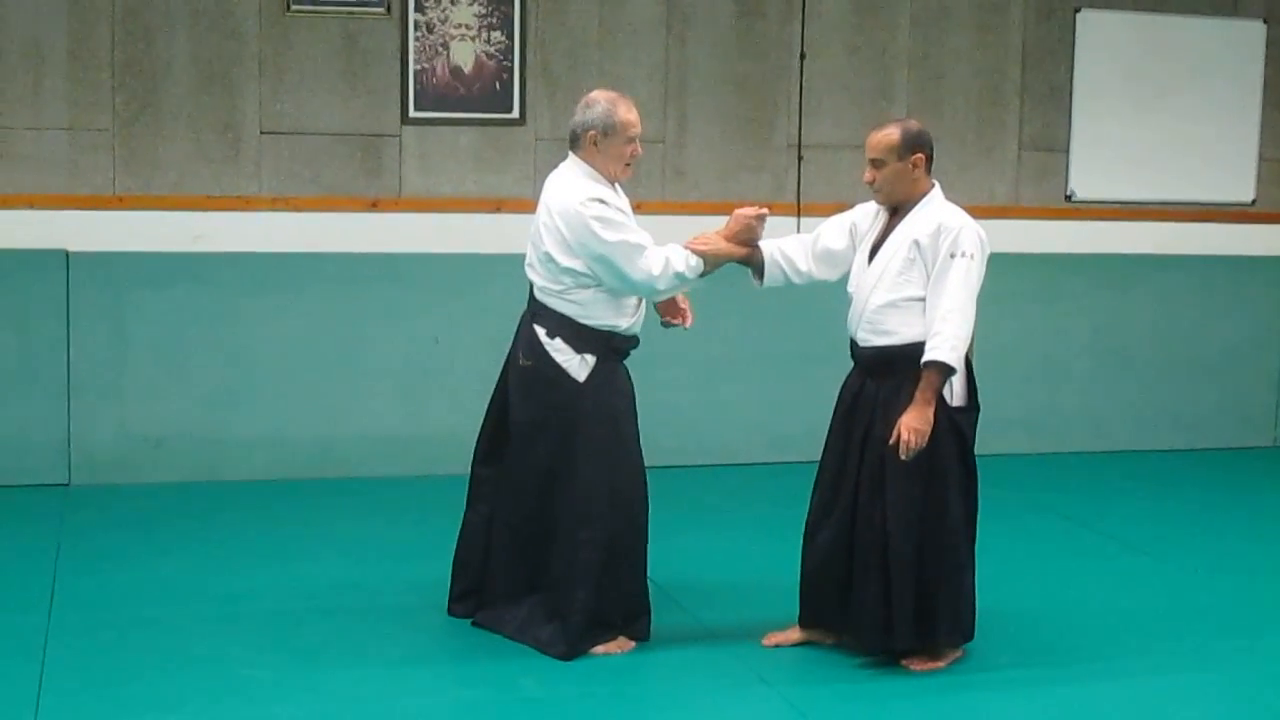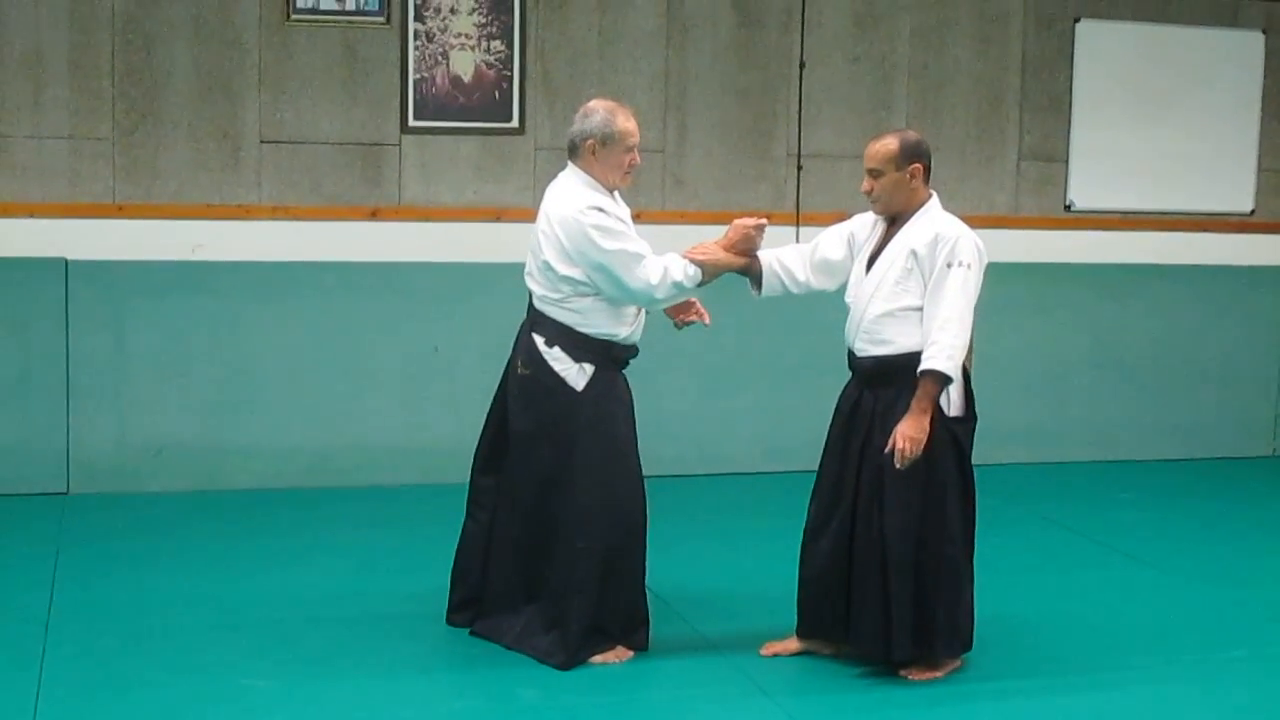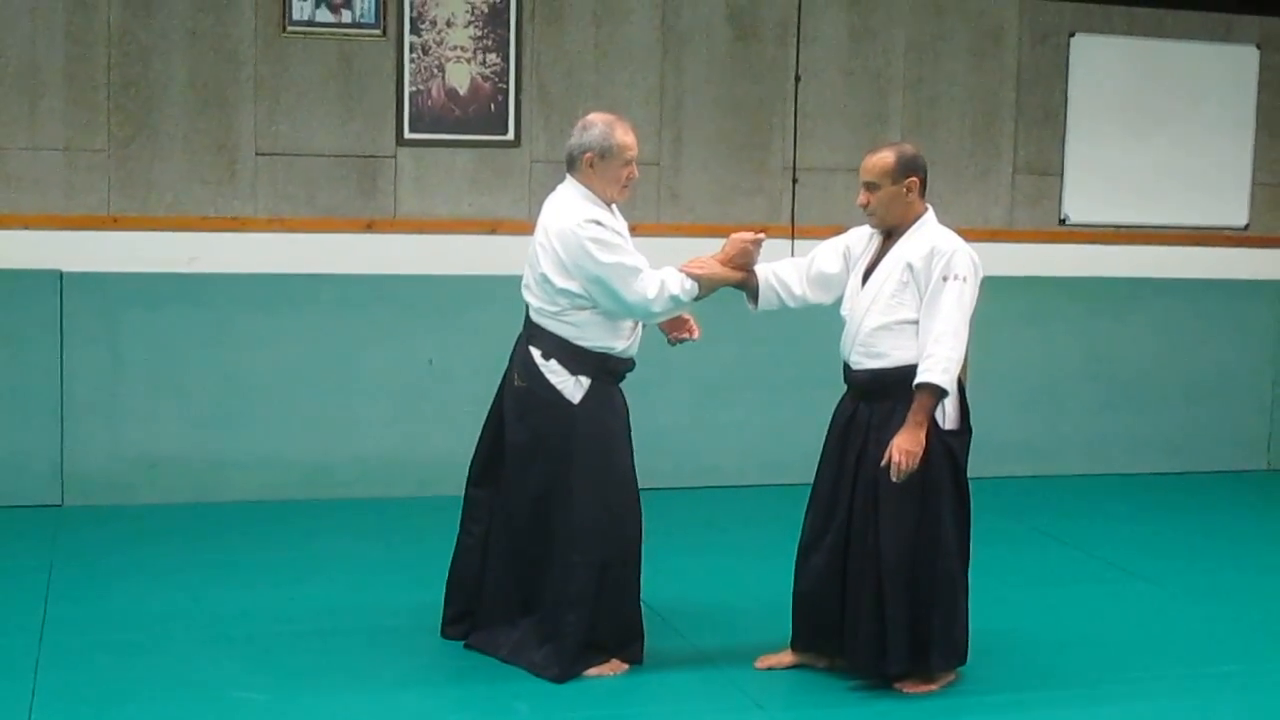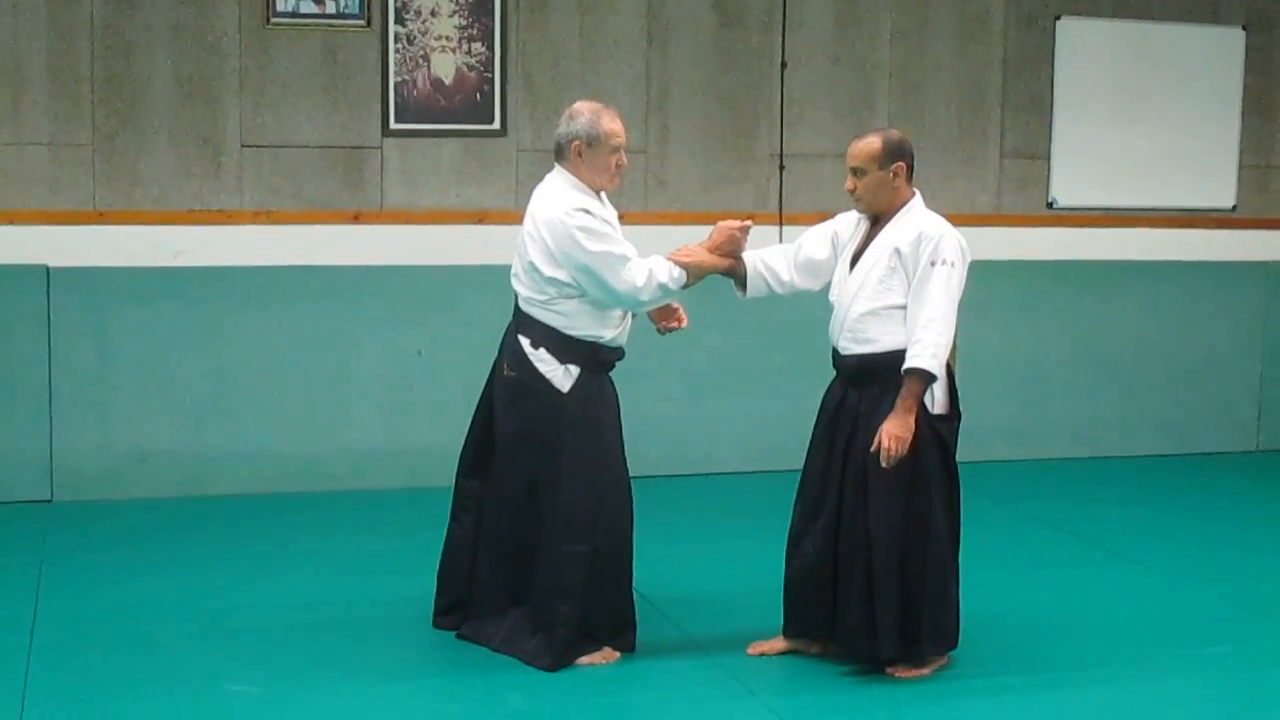
dt=0.4s
person 1, frame 1
left shoulder: (582, 183)
right shoulder: (582, 203)
left elbow: (622, 265)
right elbow: (648, 269)
left wrist: (660, 295)
right wrist: (726, 242)
left hip: (550, 351)
right hip: (574, 362)
left knee: (525, 475)
right knee: (599, 492)
left ankle: (492, 593)
right ankle: (585, 622)
person 1, frame 2
left shoulder: (584, 192)
right shoulder: (582, 211)
left elbow: (624, 274)
right elbow: (647, 279)
left wrist: (670, 298)
right wrist: (724, 252)
left hip: (550, 361)
right hip: (572, 371)
left knee: (525, 485)
right knee: (596, 501)
left ankle: (492, 602)
right ankle: (582, 633)
person 1, frame 3
left shoulder: (582, 206)
right shoulder: (580, 224)
left elbow: (620, 288)
right elbow: (644, 292)
left wrist: (663, 314)
right wrist: (721, 267)
left hip: (548, 373)
right hip: (569, 385)
left knee: (521, 498)
right knee: (592, 513)
left ankle: (486, 615)
right ankle: (575, 645)
person 1, frame 4
left shoulder: (575, 195)
right shoulder: (567, 213)
left elbow: (609, 278)
right elbow: (631, 282)
left wrist: (652, 302)
right wrist: (708, 254)
left hip: (537, 364)
right hip: (557, 374)
left knee: (511, 488)
right knee: (583, 503)
left ankle: (479, 606)
right ankle: (568, 635)
person 2, frame 1
left shoulder: (952, 229)
right shoulder: (867, 218)
left elbow: (949, 324)
right elbow: (806, 254)
left wrist: (923, 403)
right wrist: (739, 250)
left hip: (922, 386)
right hip: (868, 381)
left knee: (922, 516)
right knee: (840, 505)
left ankle: (938, 637)
right ankle: (825, 620)
person 2, frame 2
left shoulder: (950, 239)
right shoulder: (866, 228)
left elbow: (947, 334)
right elbow: (804, 264)
left wrist: (919, 412)
right wrist: (740, 261)
left hip: (921, 396)
right hip: (866, 392)
left knee: (922, 526)
right knee: (839, 514)
left ankle: (938, 647)
right ankle: (824, 630)
person 2, frame 3
left shoulder: (946, 253)
right shoulder: (861, 242)
left elbow: (942, 347)
right elbow: (800, 277)
left wrist: (915, 426)
right wrist: (735, 275)
left hip: (916, 409)
right hip: (860, 405)
left knee: (916, 539)
right knee: (833, 528)
left ankle: (931, 660)
right ankle: (819, 643)
person 2, frame 4
left shoulder: (932, 237)
right shoulder: (849, 227)
left elbow: (930, 333)
right elbow: (788, 264)
left wrist: (904, 411)
right wrist: (723, 262)
left hip: (905, 396)
right hip: (849, 390)
left knee: (906, 526)
right knee: (823, 514)
left ankle: (923, 645)
right ankle: (811, 629)
